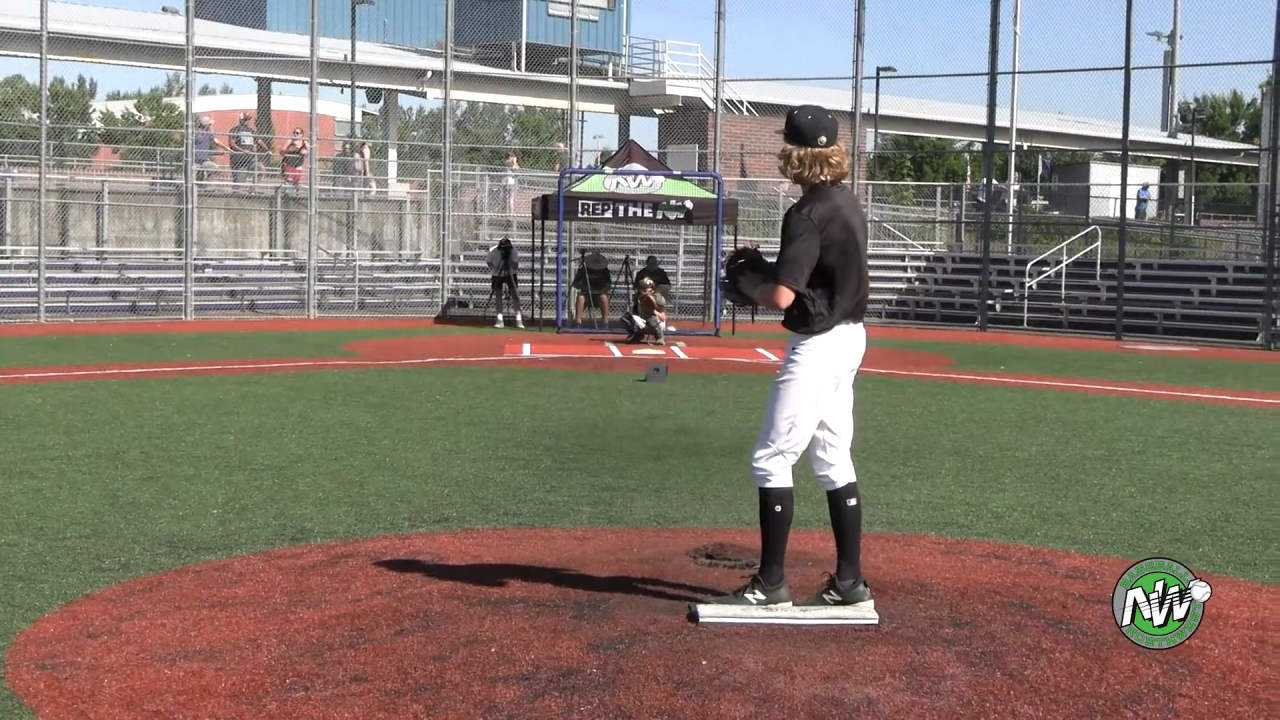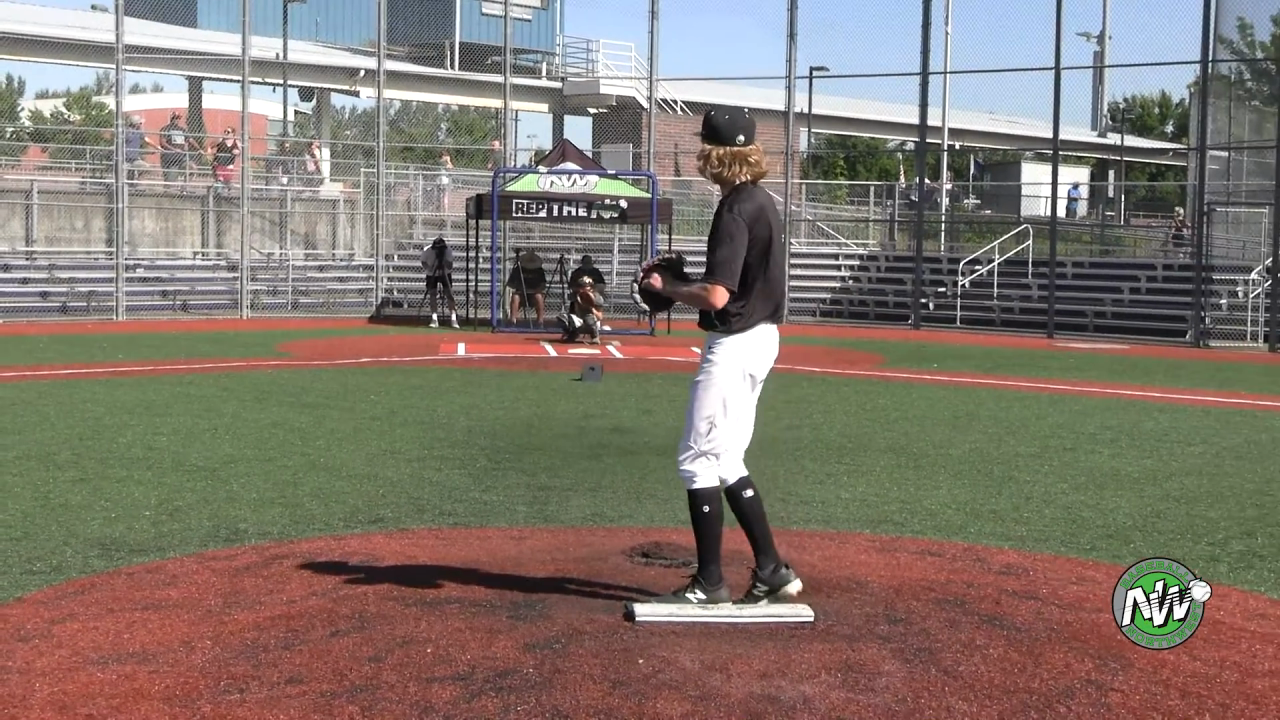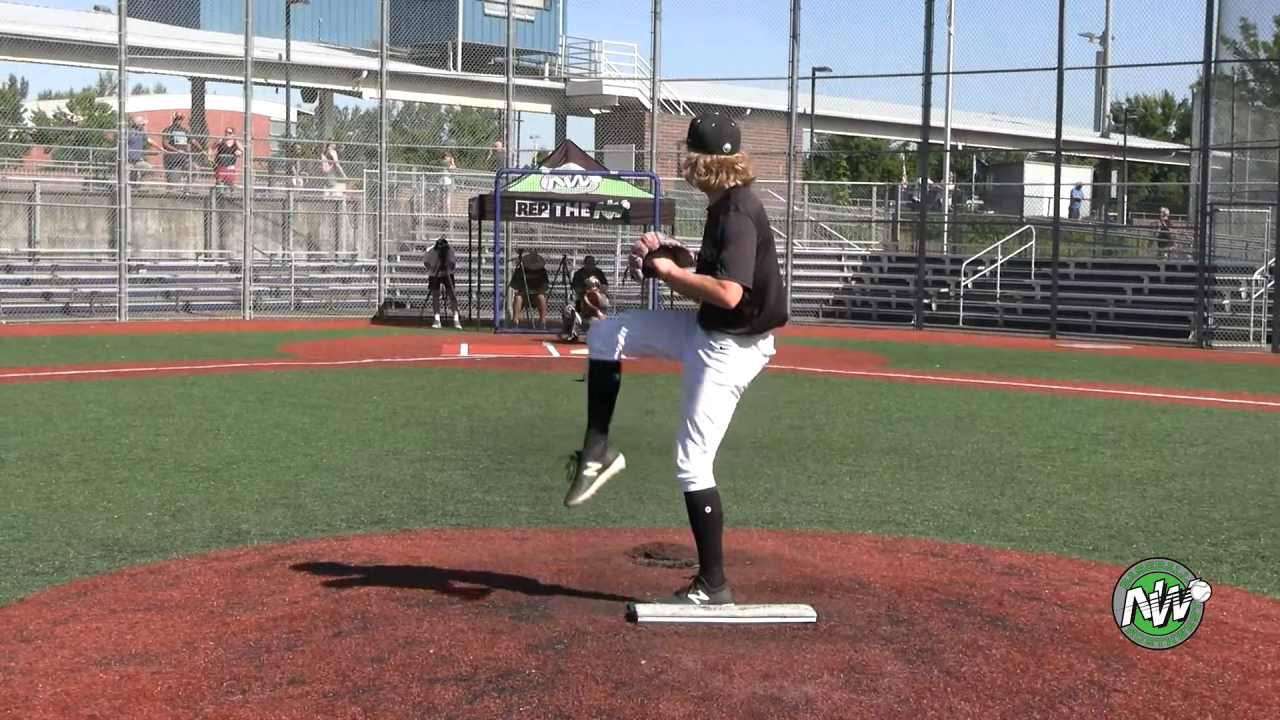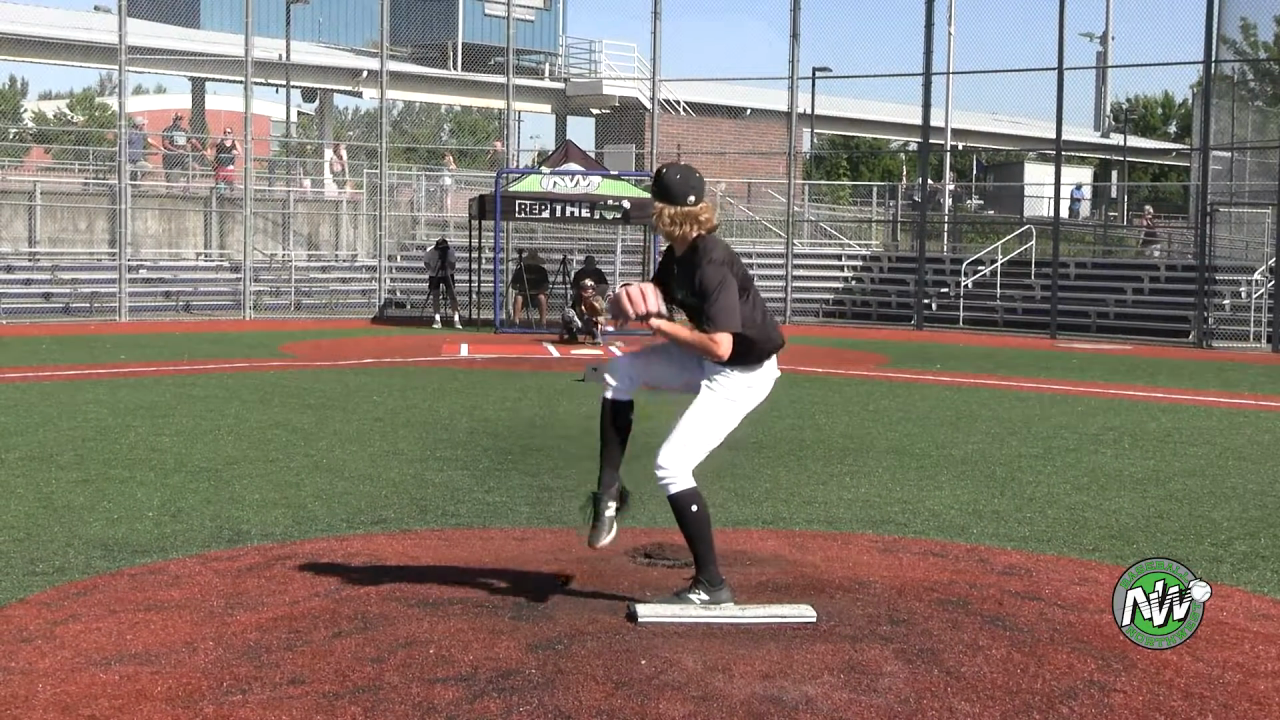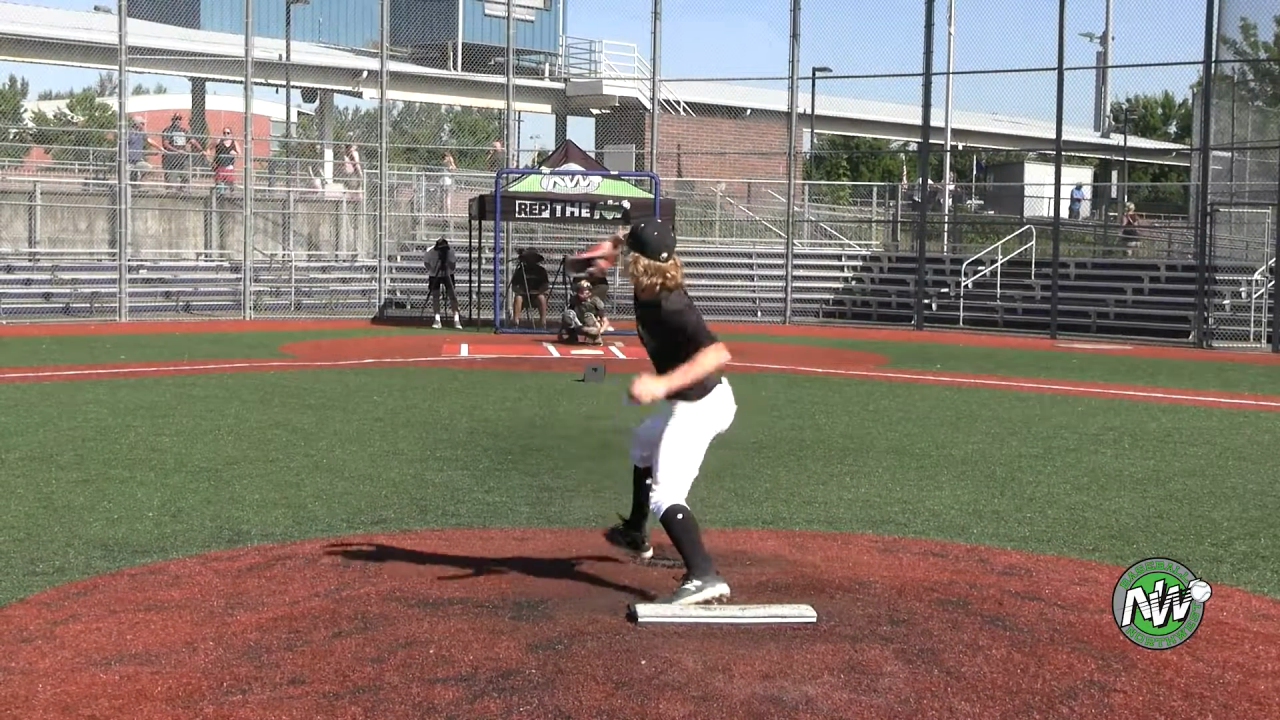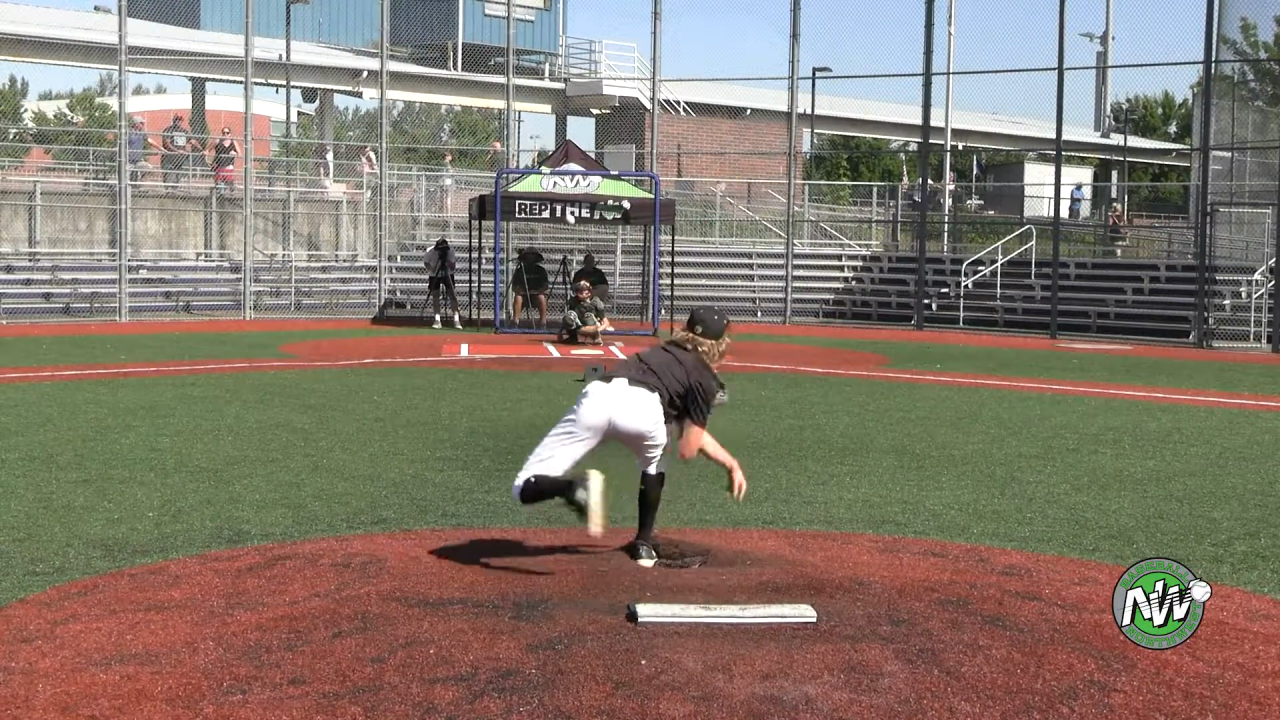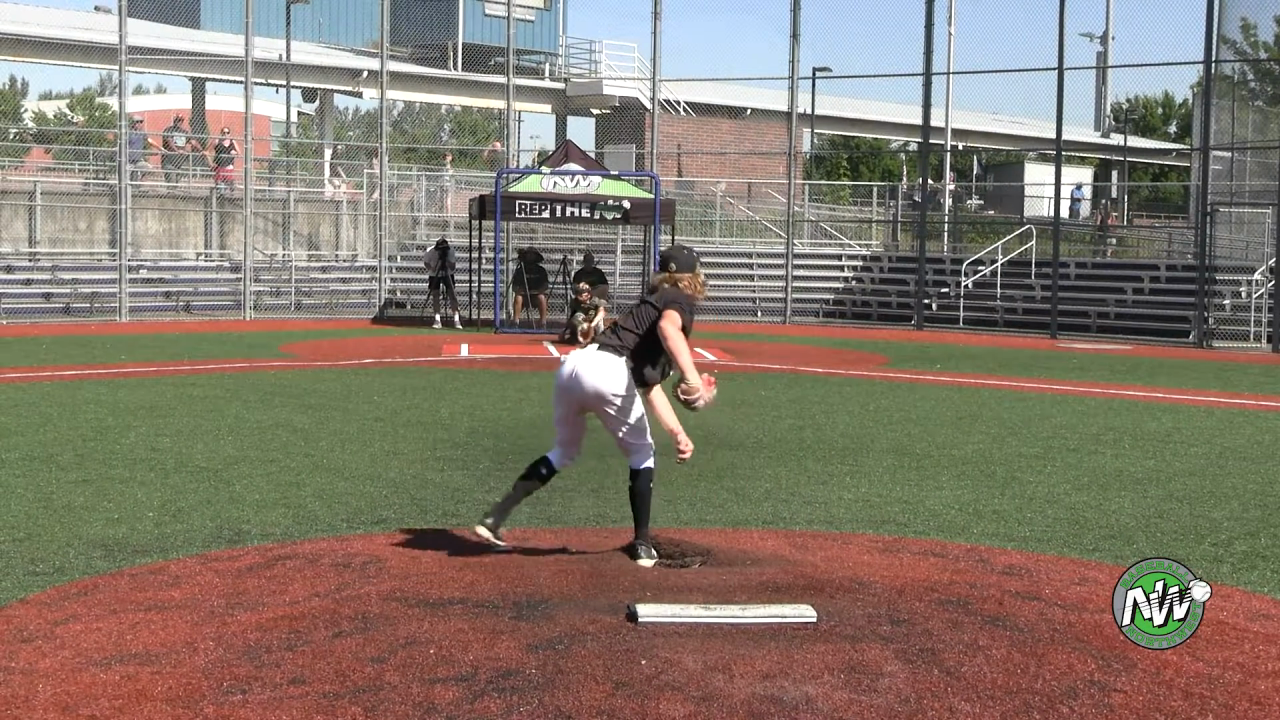
dt=0.4s
person 1, frame 1
left shoulder: (807, 213)
right shoulder: (849, 203)
left elbow: (780, 297)
left wrist: (748, 281)
right wrist: (771, 275)
left hip: (817, 345)
right hip: (848, 337)
left knee: (772, 460)
right knee: (834, 460)
left ankle: (771, 584)
right ankle: (850, 582)
person 1, frame 2
left shoulder: (736, 210)
right shoulder: (761, 202)
left elbow: (715, 295)
left wrist: (666, 286)
right wrist: (681, 284)
left hip: (734, 345)
right hip: (756, 339)
left knee: (696, 461)
right knee: (725, 462)
left ankle: (710, 584)
right ankle: (772, 570)
person 1, frame 3
left shoulder: (739, 212)
right shoulder: (726, 205)
left elbow: (729, 293)
left wrist: (671, 271)
right wrist: (671, 268)
left hip: (732, 347)
right hip: (708, 332)
left knee: (693, 464)
right knee: (606, 333)
left ankle: (712, 585)
right ankle: (599, 450)
person 1, frame 4
left shoulder: (711, 263)
right shoulder: (677, 253)
left elbow: (720, 347)
right elbow: (653, 297)
left wrist: (660, 324)
right wrist: (629, 299)
left hip: (741, 374)
right hip: (714, 360)
left knee: (670, 467)
right knee: (621, 372)
left ankle: (712, 584)
right ankle: (609, 495)
person 1, frame 5
left shoulder: (669, 309)
right shoulder: (662, 287)
left elbow: (717, 353)
left wrist: (662, 384)
right wrist: (617, 245)
left hip: (695, 406)
right hip: (692, 401)
left knee: (665, 494)
right knee: (644, 444)
left ankle: (704, 576)
right ankle: (635, 532)
person 1, frame 6
left shoulder: (669, 352)
right shoulder: (705, 378)
right elbow: (687, 449)
left wrist: (730, 463)
left hip: (600, 398)
right hip: (644, 407)
left knee: (525, 489)
right knee: (653, 458)
left ankle: (577, 489)
right ankle: (643, 543)
person 1, frame 7
right shoulder: (681, 303)
left elbow: (651, 389)
right elbow: (667, 326)
left wrist: (678, 433)
right wrist: (691, 374)
left hip: (573, 365)
right hip: (611, 373)
left knee: (563, 452)
right knee: (641, 454)
left ankle: (495, 518)
right ankle: (643, 543)
